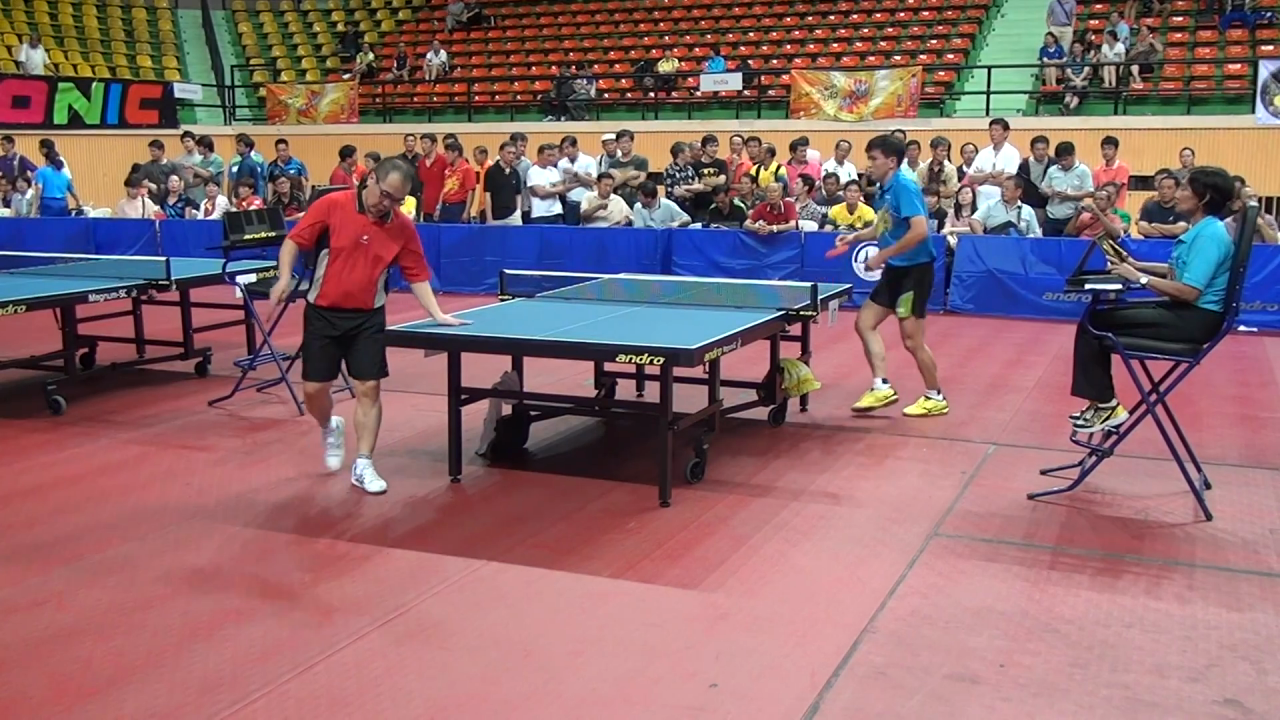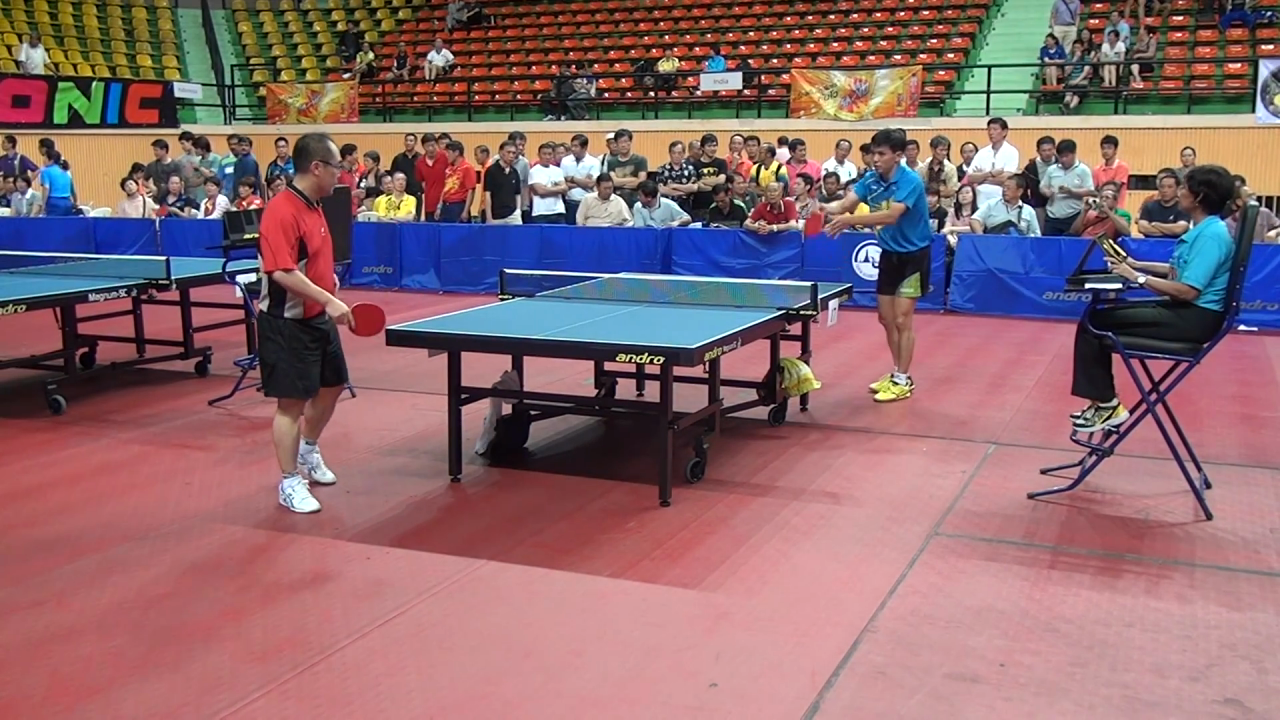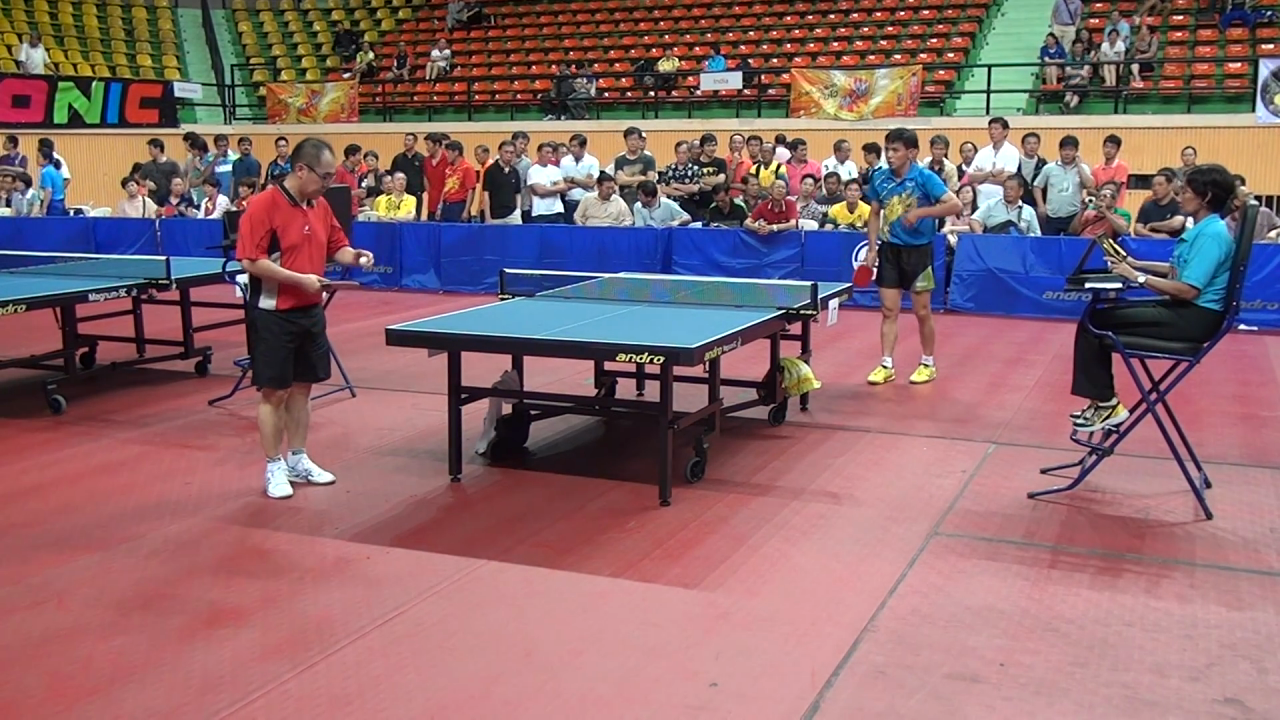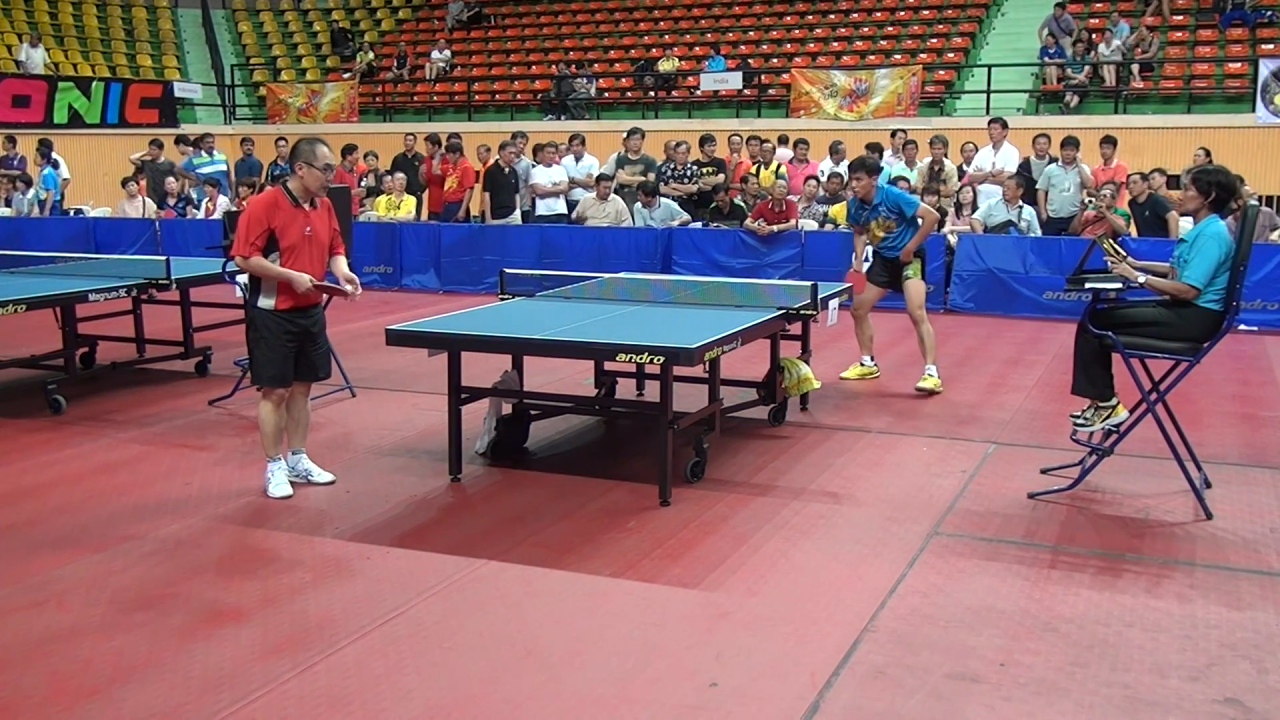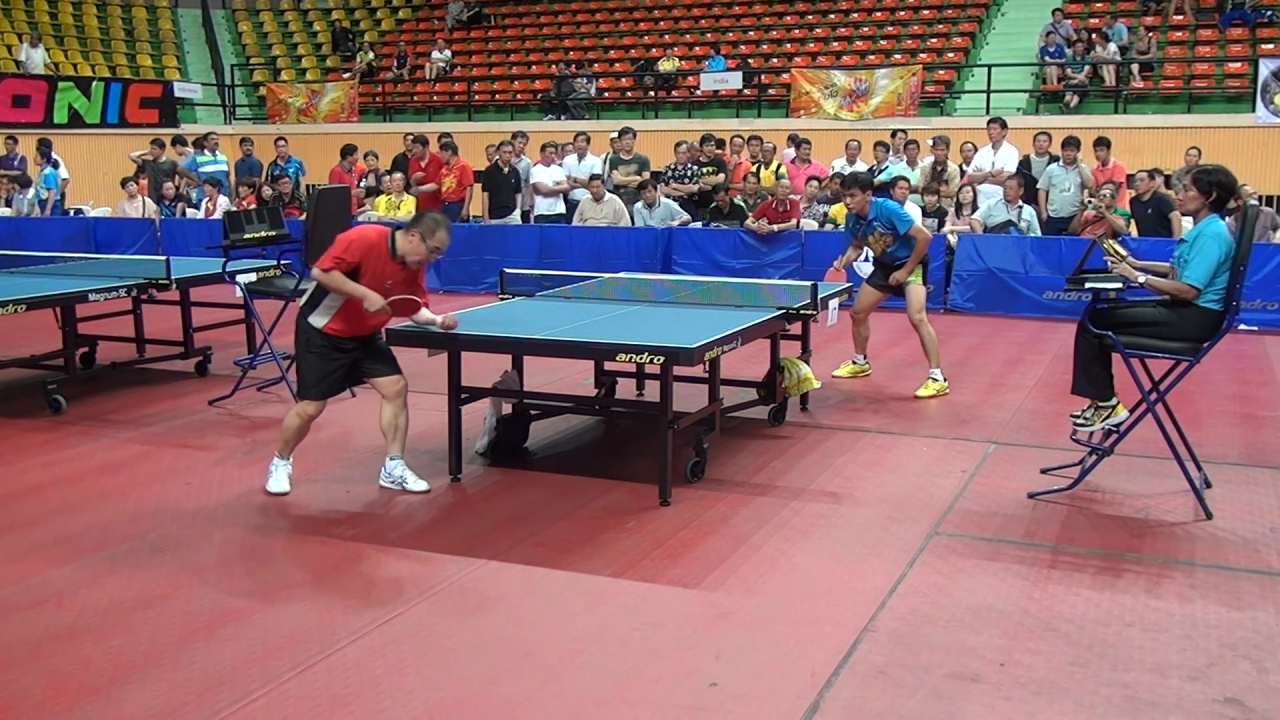
dt=1s
person 1, frame 1
left shoulder: (403, 227)
right shoulder: (331, 205)
left elbow: (417, 275)
right elbow: (293, 241)
left wrist: (436, 313)
right wrist: (284, 278)
left hip: (367, 317)
right hip: (323, 312)
left knee: (368, 389)
right knee: (315, 388)
left ankle: (363, 465)
right ankle: (331, 429)
person 1, frame 2
left shoulder: (312, 205)
right shoulder: (282, 211)
right elbow: (282, 272)
left wrist: (329, 275)
right wrist: (329, 301)
left hip: (318, 319)
right hip: (287, 324)
left knee: (331, 386)
right knee: (292, 404)
left ankle: (307, 452)
right ankle: (290, 483)
person 1, frame 3
left shoulder: (320, 206)
right shoulder: (264, 205)
left elbow: (335, 247)
right elbow: (251, 261)
left wrist: (353, 255)
right wrist: (299, 278)
left hip: (310, 313)
right hip: (272, 315)
left knee: (302, 389)
right knee: (274, 393)
left ankle: (298, 460)
right ankle: (274, 468)
person 1, frame 4
left shoulder: (324, 206)
right shoulder: (265, 205)
left elbow: (335, 249)
right elbow: (244, 257)
left wrist: (343, 271)
right wrist: (291, 276)
left hip: (311, 312)
right hip: (272, 314)
left knee: (301, 389)
right knee: (275, 392)
left ankle: (297, 460)
right ankle: (274, 468)
person 1, frame 5
left shoulder: (415, 264)
right shoulder: (364, 238)
left elbow: (415, 307)
right elbow: (320, 272)
left wrist: (436, 320)
right wrist: (365, 294)
left hip: (365, 337)
right hip: (321, 333)
left knee: (396, 388)
right knee: (310, 407)
left ankle: (393, 468)
right ankle: (280, 464)
person 2, frame 1
left shoulder: (1210, 235)
right shoulder: (1201, 230)
left elbow: (1189, 291)
left wrist: (1139, 277)
right wrist: (1136, 264)
left hip: (1193, 319)
right hip: (1182, 312)
left knee: (1094, 323)
right knee: (1097, 317)
left ankle: (1106, 405)
right ankle: (1103, 401)
person 2, frame 2
left shoulder: (1211, 235)
right shoulder: (1203, 230)
left elbow: (1188, 290)
left wrist: (1138, 277)
right wrist: (1138, 265)
left hip: (1194, 318)
right hip: (1183, 311)
left knee: (1094, 322)
right knee: (1098, 316)
left ankle: (1106, 404)
right ankle: (1105, 401)
person 2, frame 3
left shoulder: (1212, 234)
right shoulder: (1203, 229)
left elbow: (1188, 289)
left wrist: (1138, 277)
right wrist: (1138, 264)
left hip: (1193, 318)
right hip: (1182, 311)
left knee: (1095, 322)
right knee: (1097, 316)
left ankle: (1106, 403)
right ankle: (1104, 400)
person 2, frame 4
left shoulder: (1212, 234)
right shoulder: (1203, 230)
left elbow: (1188, 290)
left wrist: (1138, 277)
right wrist: (1137, 264)
left hip: (1193, 318)
right hip: (1183, 311)
left knee: (1094, 322)
right knee: (1097, 316)
left ankle: (1106, 403)
right ankle: (1104, 401)
person 2, frame 5
left shoulder: (1212, 234)
right shoulder: (1203, 230)
left elbow: (1188, 290)
left wrist: (1138, 277)
right wrist: (1138, 264)
left hip: (1193, 318)
right hip: (1182, 311)
left knee: (1094, 321)
right knee: (1097, 315)
left ankle: (1106, 403)
right ankle: (1103, 401)
person 3, frame 1
left shoulder: (904, 187)
right shoulder: (884, 190)
left elbow: (919, 232)
left wrist: (883, 255)
right wrist: (855, 237)
left hip: (914, 269)
right hip: (894, 269)
left knee: (911, 340)
right knee: (864, 324)
left ankle: (935, 397)
right ankle: (881, 388)
person 3, frame 2
left shoulder: (910, 181)
right shoulder: (871, 180)
left elbow: (891, 216)
right elbow: (847, 203)
left wrist: (849, 220)
right wrist: (829, 210)
left hip: (912, 255)
right hip: (889, 254)
left knee: (902, 320)
right knee: (886, 318)
left ankle: (901, 382)
right ankle: (899, 373)
person 3, frame 3
left shoulder: (925, 178)
right shoulder: (878, 179)
left elbow: (955, 206)
left wrist: (921, 211)
right wrist: (872, 248)
left hip: (918, 250)
right hip: (889, 250)
left knee: (921, 312)
right knee: (889, 311)
left ankle: (928, 363)
right ankle: (887, 365)
person 3, frame 4
left shoulder: (893, 196)
right shoulder: (855, 205)
left elbow: (932, 216)
left wrist: (911, 247)
right wrist: (858, 259)
left hip: (908, 257)
right hip: (882, 259)
left knee: (917, 313)
right knee: (858, 309)
left ankle: (931, 373)
right ankle: (868, 364)
person 3, frame 5
left shoulder: (888, 209)
right shoulder: (852, 219)
left elbow: (925, 237)
right elbow: (856, 246)
left wrist: (906, 270)
right wrist: (844, 261)
left hip: (911, 264)
right hip: (884, 266)
left knee: (917, 317)
right knee: (857, 312)
left ankle: (937, 378)
right ankle: (860, 363)
